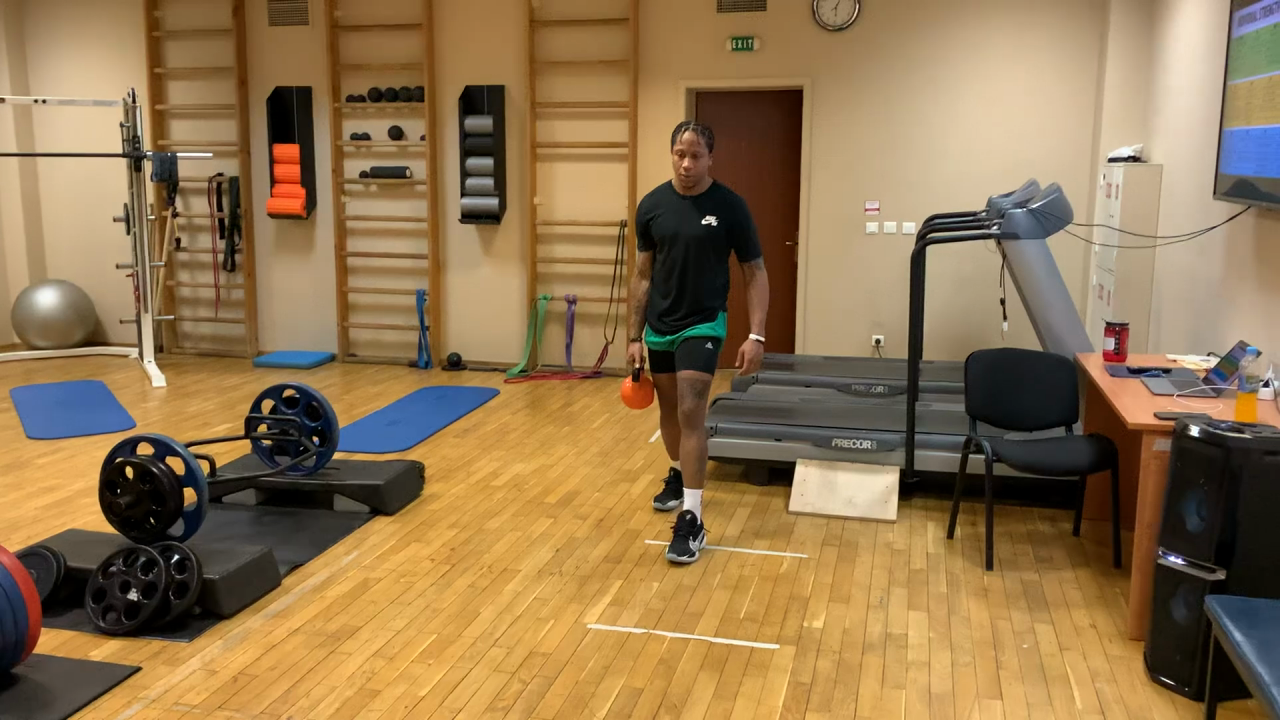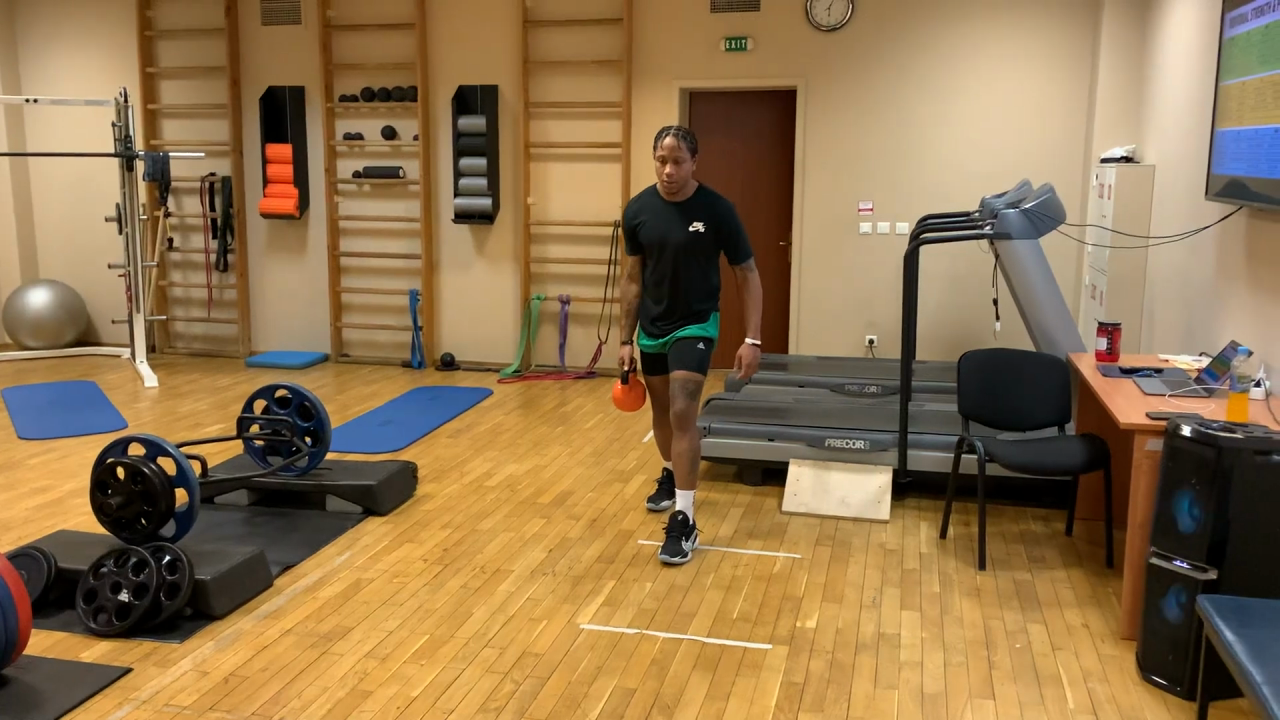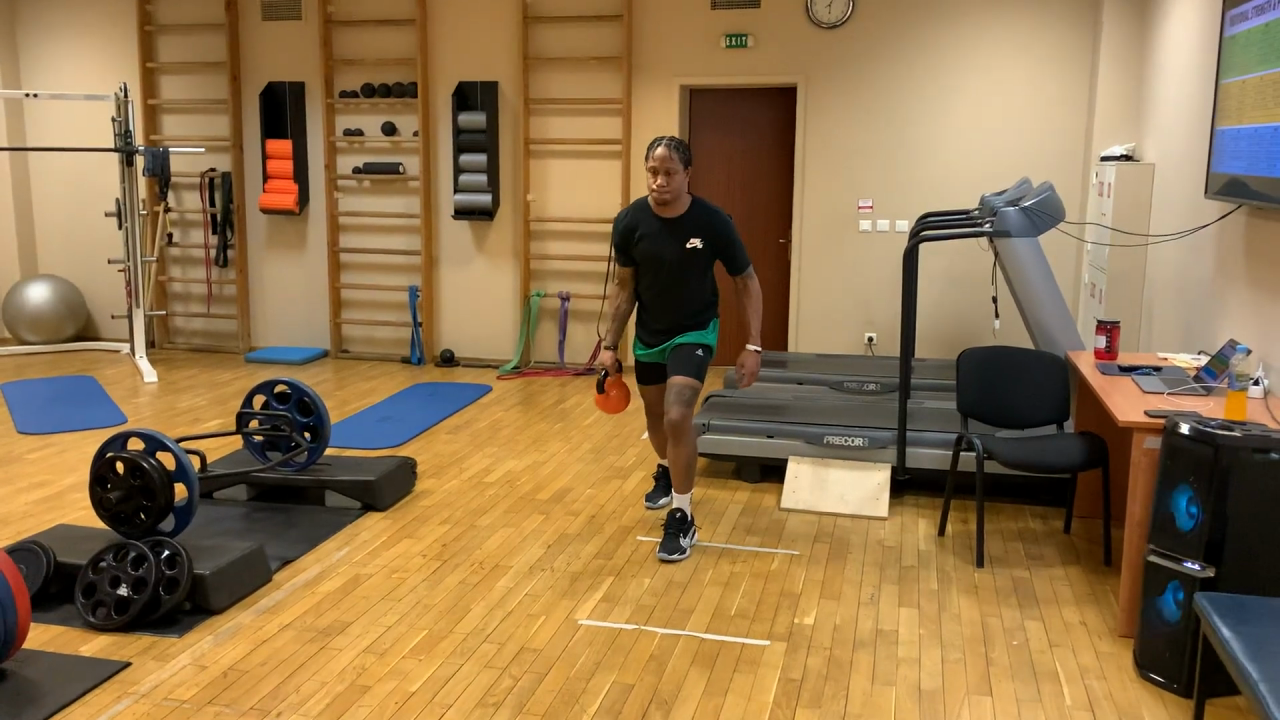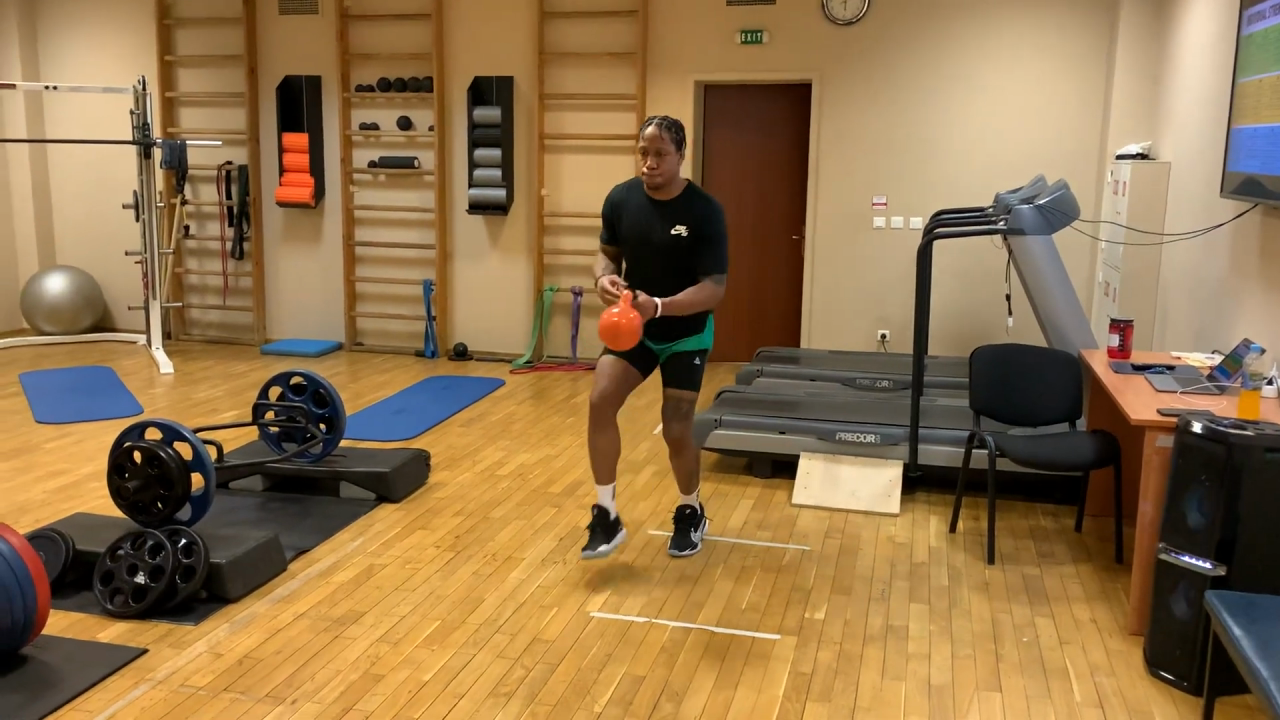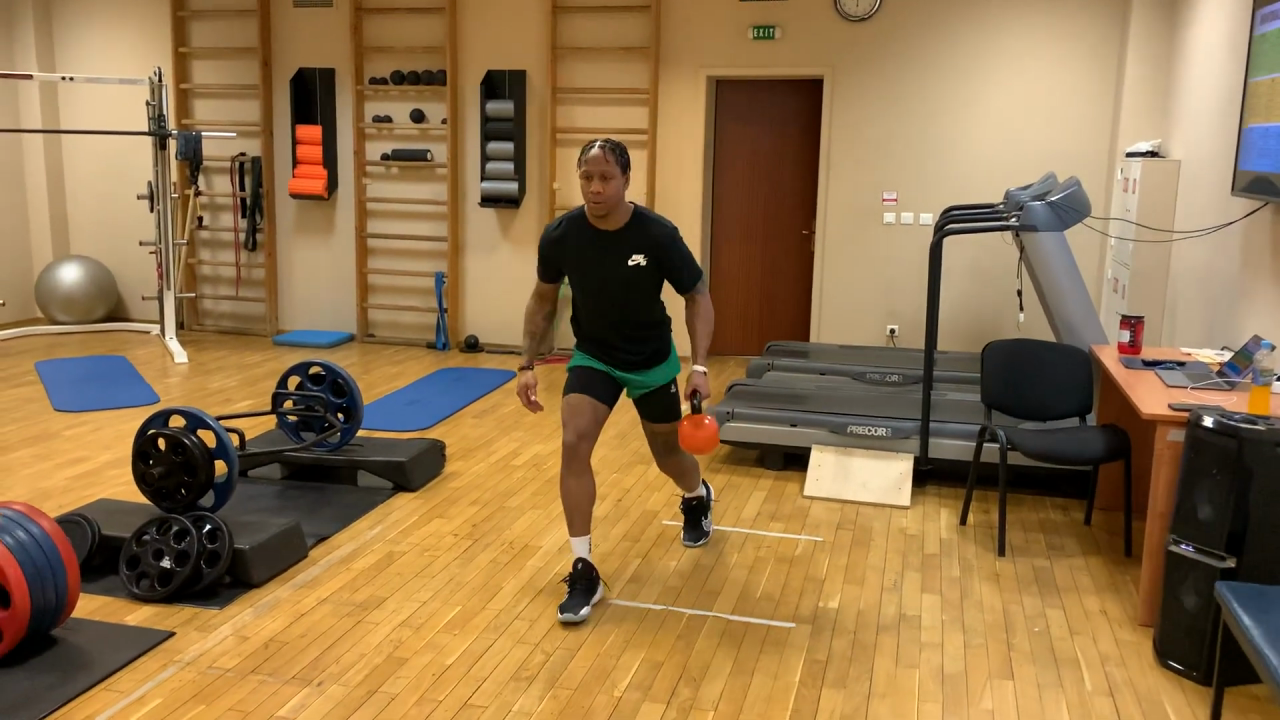
dt=0.5s
person 1, frame 1
left shoulder: (730, 206)
right shoulder: (652, 205)
left elbow: (755, 272)
right elbow: (643, 274)
left wrist: (756, 334)
right wrist: (635, 335)
left hip: (702, 325)
right hip: (659, 326)
left knee: (691, 414)
right knee: (668, 410)
left ankle: (692, 520)
right ankle: (677, 476)
person 1, frame 2
left shoulder: (717, 210)
right shoulder: (637, 210)
left elbow: (747, 274)
right elbow: (633, 278)
left wrist: (752, 338)
right wrist: (626, 339)
left hip: (695, 325)
right hip: (651, 327)
left knee: (682, 413)
right knee: (660, 410)
left ankle: (684, 520)
right ankle: (670, 476)
person 1, frame 3
left shoulder: (713, 223)
right shoulder: (629, 222)
left elbow: (746, 282)
right elbow: (624, 285)
left wrist: (752, 345)
right wrist: (610, 344)
left hip: (694, 332)
right hip: (648, 334)
left knee: (678, 418)
right knee: (655, 417)
left ankle: (682, 518)
right ankle: (666, 471)
person 1, frame 4
left shoulder: (704, 211)
right shoulder: (620, 200)
left elbow: (715, 287)
right elbow: (608, 252)
left wrist: (662, 305)
right wrist: (605, 278)
left hip: (686, 331)
left knee: (676, 430)
right knee: (600, 404)
left ankle: (691, 513)
right ankle: (605, 514)
person 1, frame 5
left shoulder: (658, 235)
right shoulder: (559, 235)
left elbow: (697, 295)
right elbow: (543, 298)
left wrist: (698, 366)
right wrist: (527, 365)
left hip: (652, 360)
right hip: (593, 357)
left knee: (668, 455)
right knee: (573, 445)
left ankle: (698, 496)
right ankle: (583, 570)
